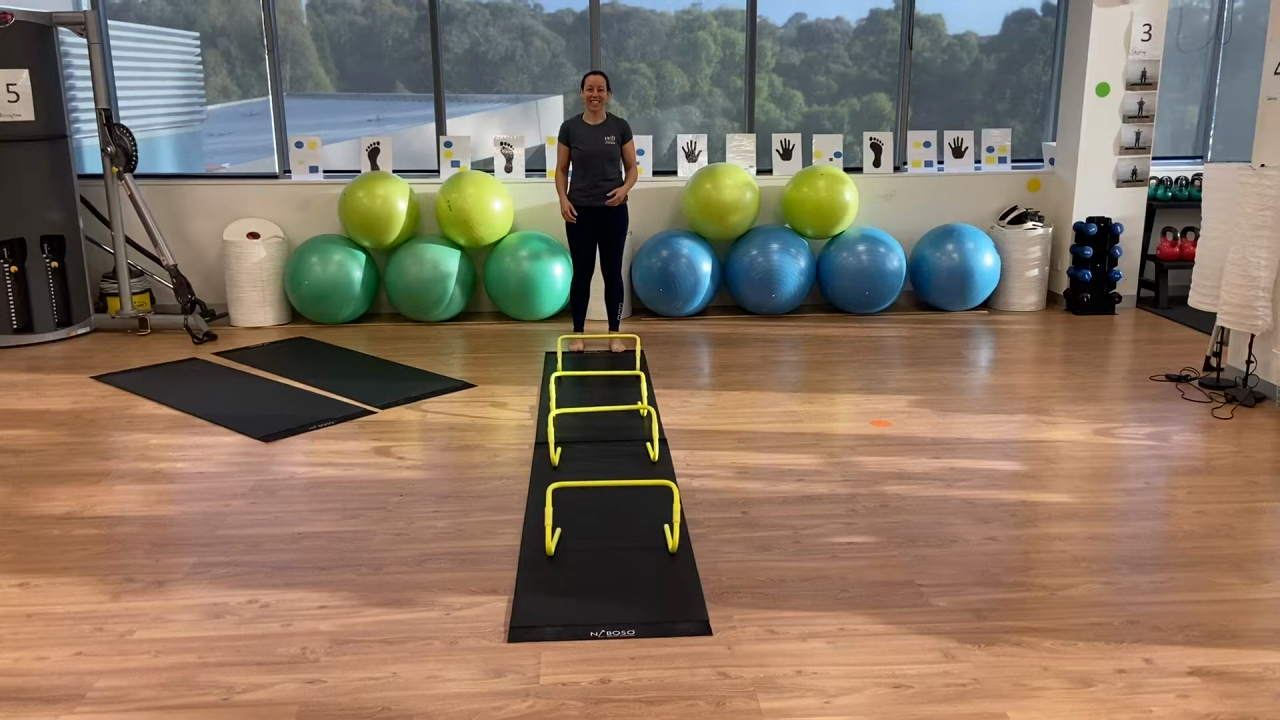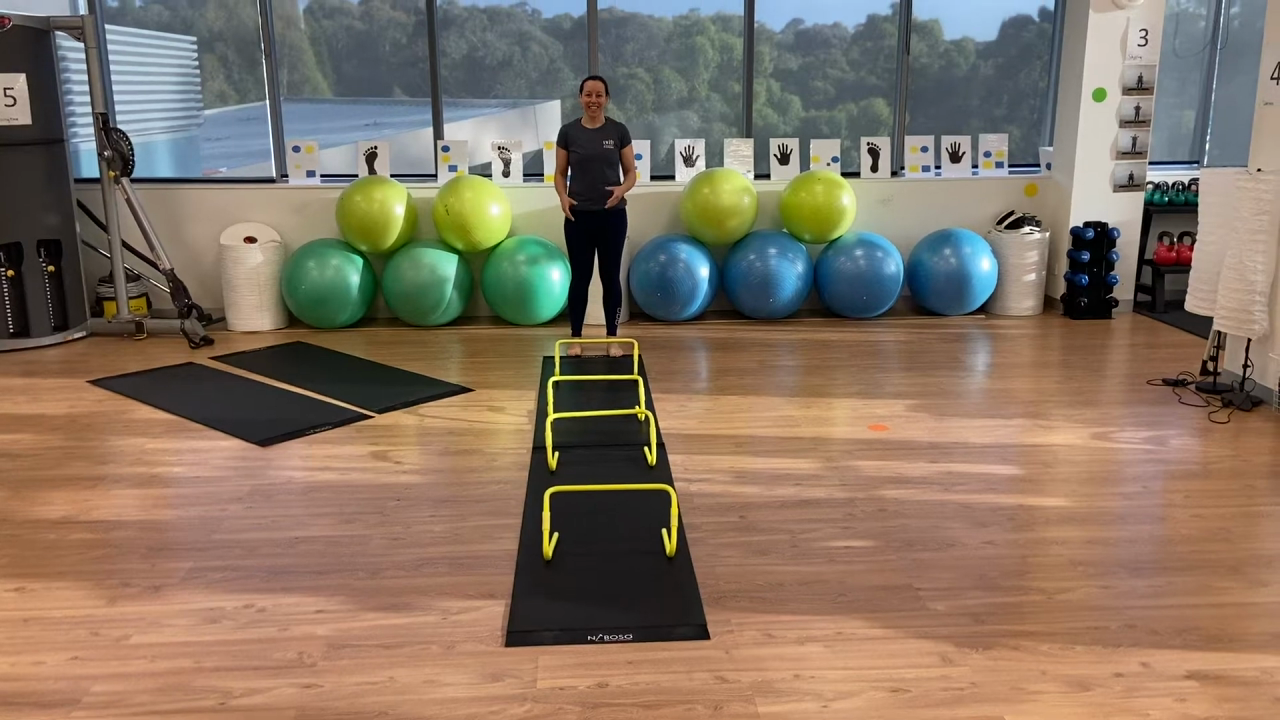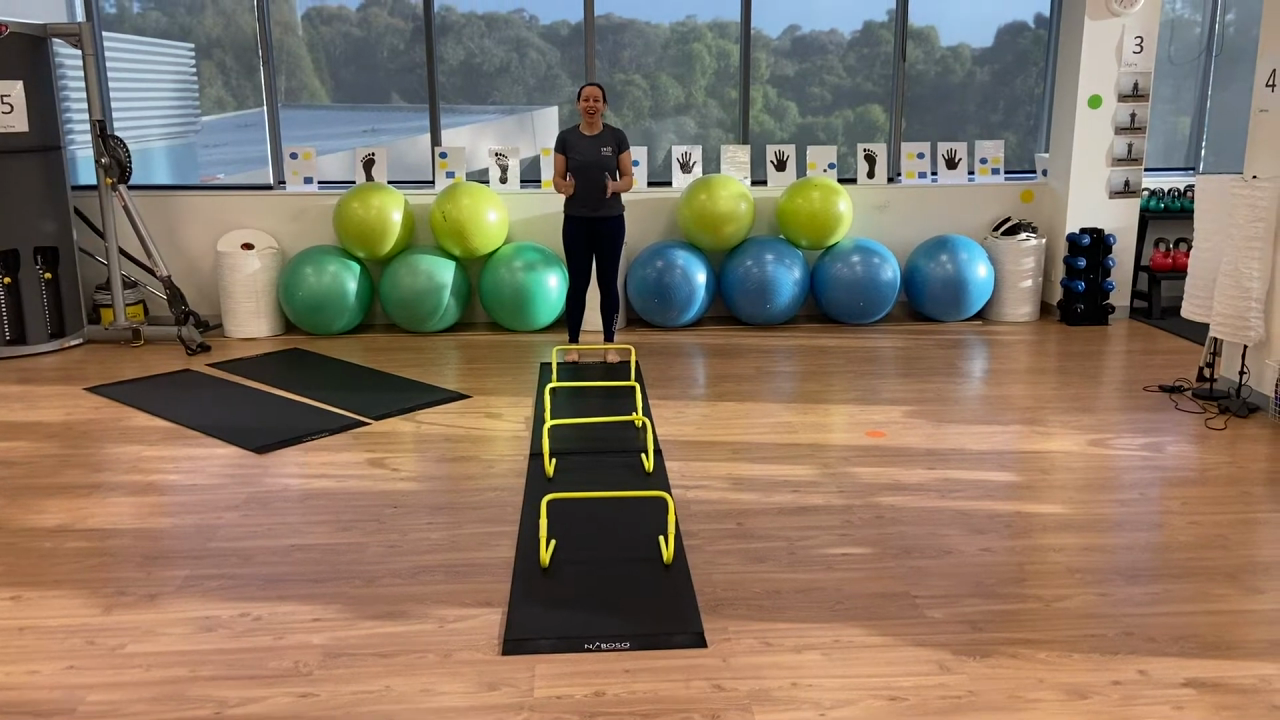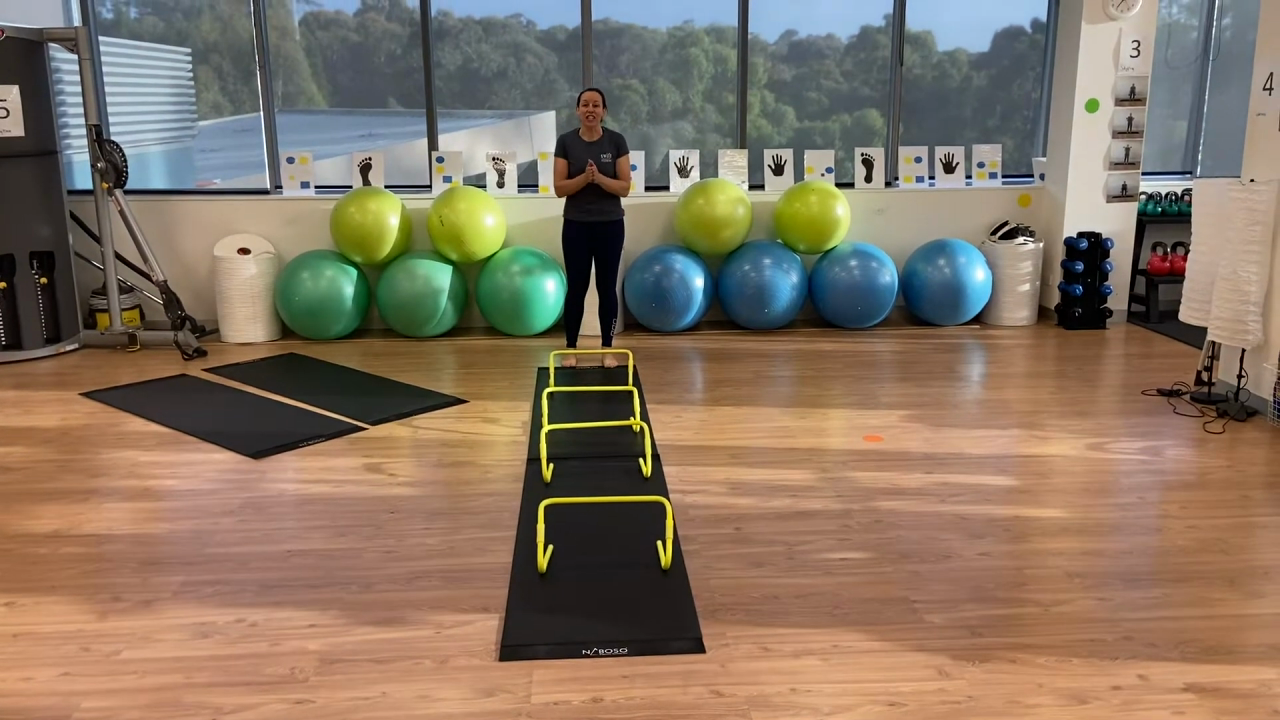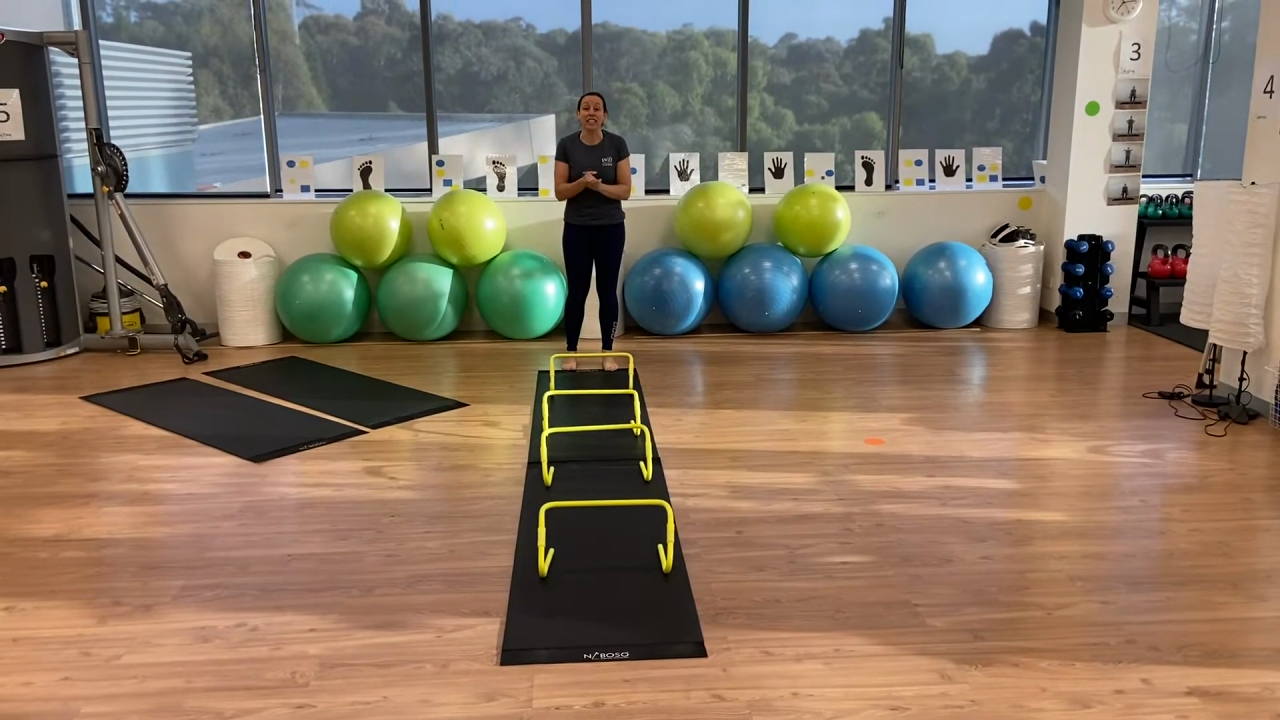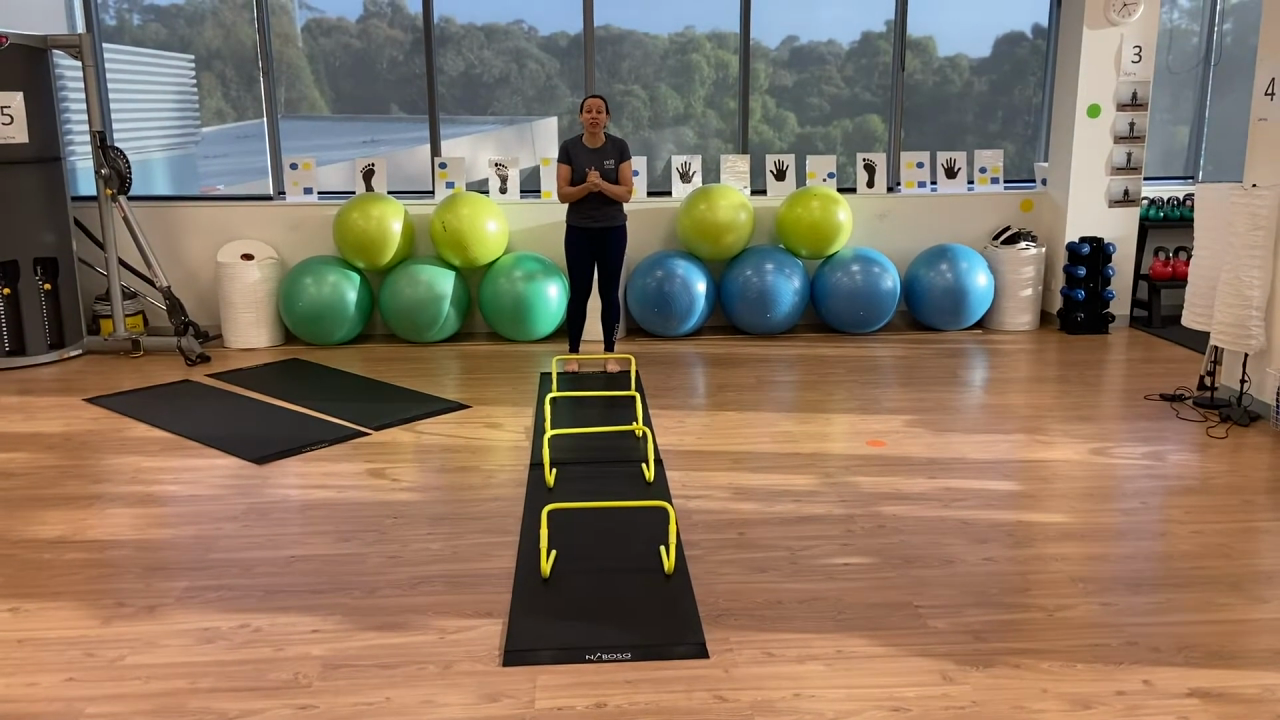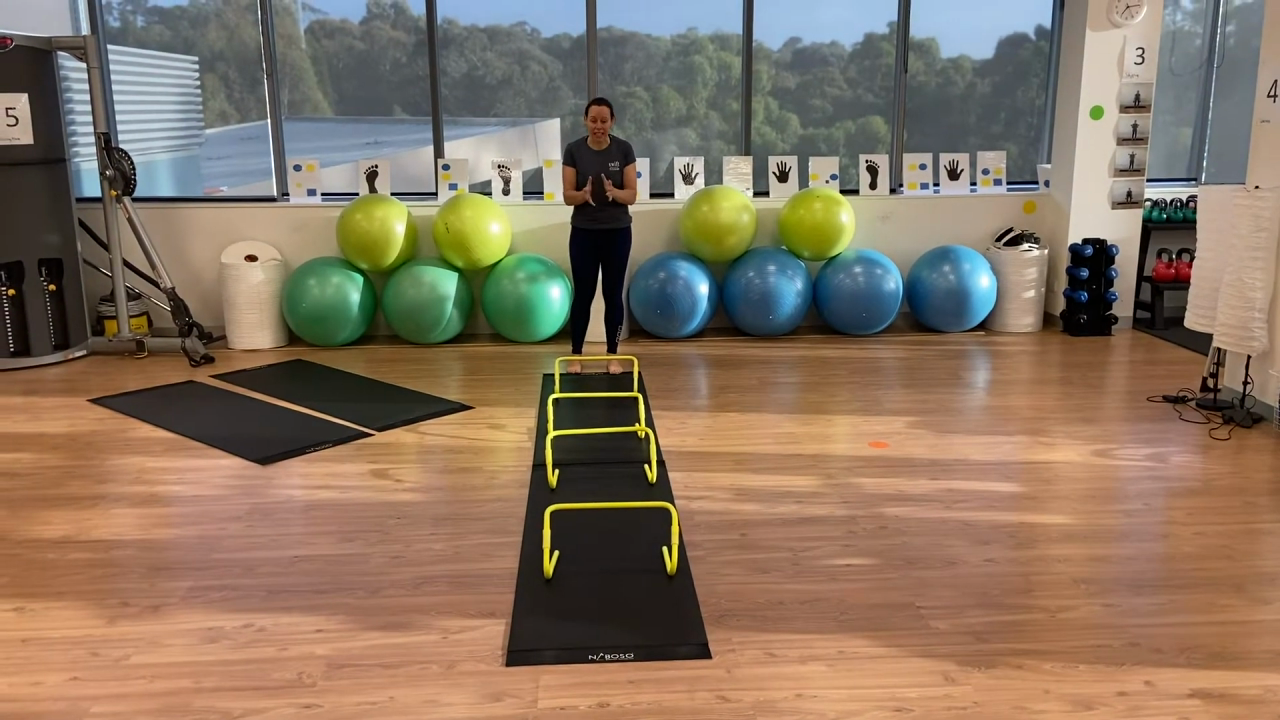
dt=0.5s
person 1, frame 1
left shoulder: (620, 127)
right shoulder: (569, 127)
left elbow: (632, 168)
right elbow: (561, 170)
left wrist: (625, 188)
right wrist: (563, 198)
left hip: (613, 211)
right hip: (580, 211)
left knee: (612, 272)
right knee: (582, 273)
left ankle: (614, 334)
right ankle: (578, 334)
person 1, frame 2
left shoulder: (619, 130)
right shoulder: (568, 131)
left elbow: (630, 172)
right elbow: (560, 173)
left wrist: (623, 188)
right wrist: (563, 196)
left hip: (612, 214)
right hip: (579, 215)
left knee: (611, 276)
right knee: (580, 277)
left ankle: (612, 337)
right ankle: (576, 338)
person 1, frame 3
left shoulder: (617, 136)
right shoulder: (566, 138)
left elbow: (628, 180)
right elbow: (557, 180)
left wrist: (613, 186)
right wrist: (566, 188)
left hip: (610, 220)
right hip: (576, 221)
left knee: (608, 282)
right knee: (578, 283)
left ankle: (609, 344)
right ankle: (573, 344)
person 1, frame 4
left shoulder: (617, 141)
right shoulder: (565, 142)
left elbow: (625, 187)
right elbow: (559, 188)
left wrist: (599, 177)
right wrist: (584, 177)
left hip: (610, 224)
right hip: (576, 225)
left knee: (607, 287)
right knee: (576, 287)
left ankle: (607, 348)
right ankle: (570, 348)
person 1, frame 5
left shoulder: (617, 144)
right shoulder: (566, 145)
left elbow: (625, 190)
right elbow: (560, 191)
left wrist: (599, 186)
right wrist: (582, 183)
left hip: (610, 227)
right hip: (577, 228)
left knee: (607, 290)
right knee: (577, 291)
left ankle: (608, 352)
right ankle: (571, 352)
person 1, frame 6
left shoulder: (619, 147)
right shoulder: (568, 148)
left elbow: (626, 192)
right elbow: (562, 193)
left wrist: (601, 183)
right wrist: (587, 186)
left hip: (612, 229)
right hip: (578, 230)
left knee: (609, 292)
right knee: (579, 292)
left ankle: (610, 353)
right ankle: (573, 353)
person 1, frame 7
left shoulder: (624, 149)
right shoulder: (573, 150)
left elbow: (632, 194)
right elbow: (567, 195)
left wrist: (614, 192)
right wrist: (582, 195)
left hip: (617, 232)
right hip: (583, 232)
left knee: (613, 294)
right knee: (583, 294)
left ankle: (613, 355)
right ankle: (576, 354)
